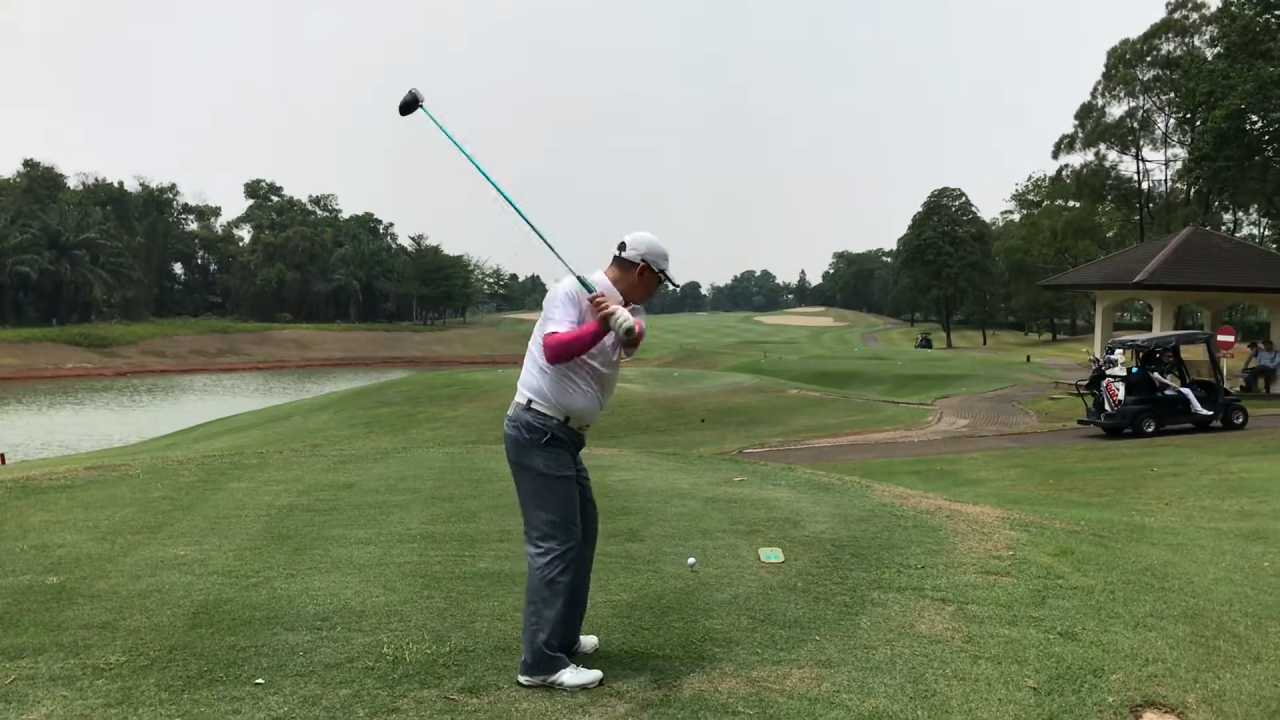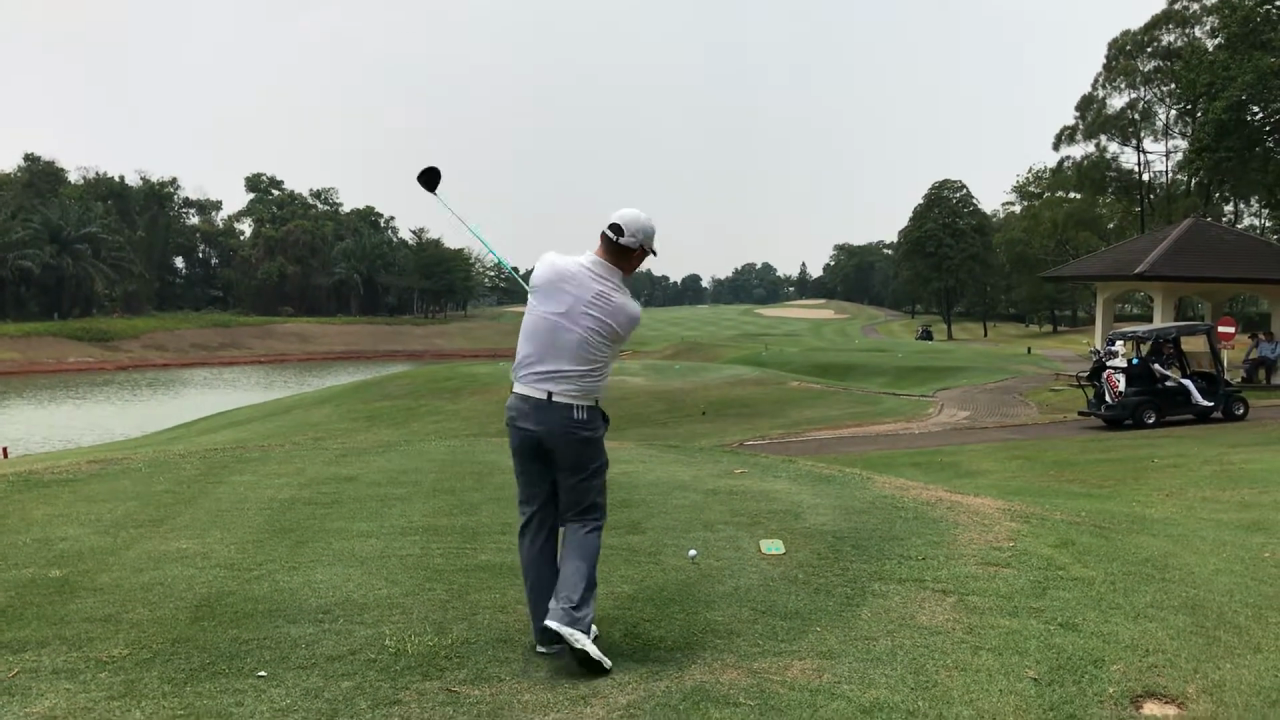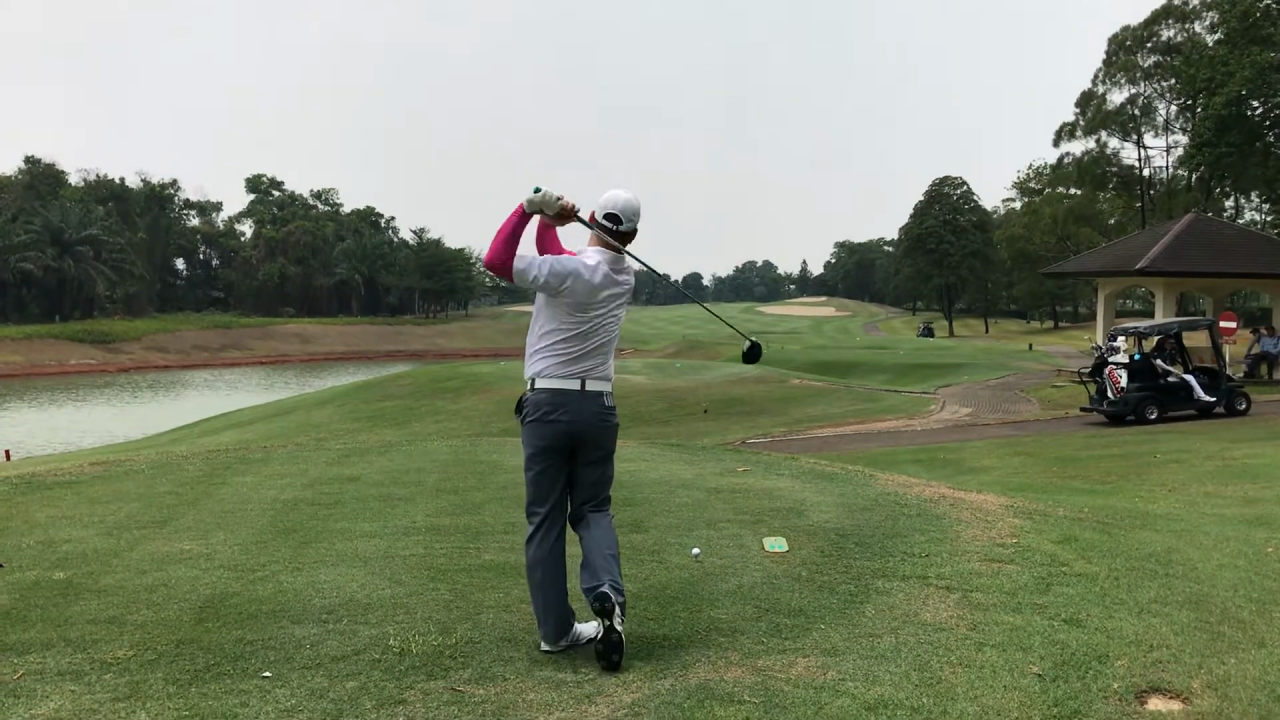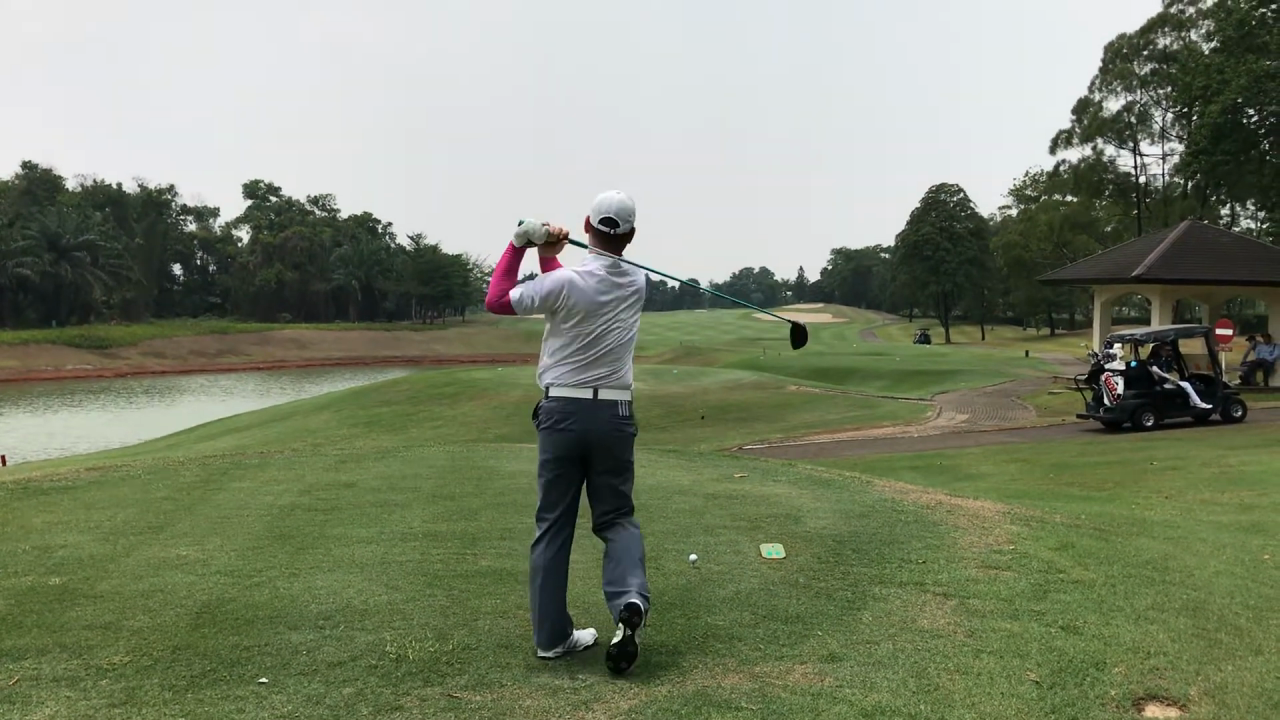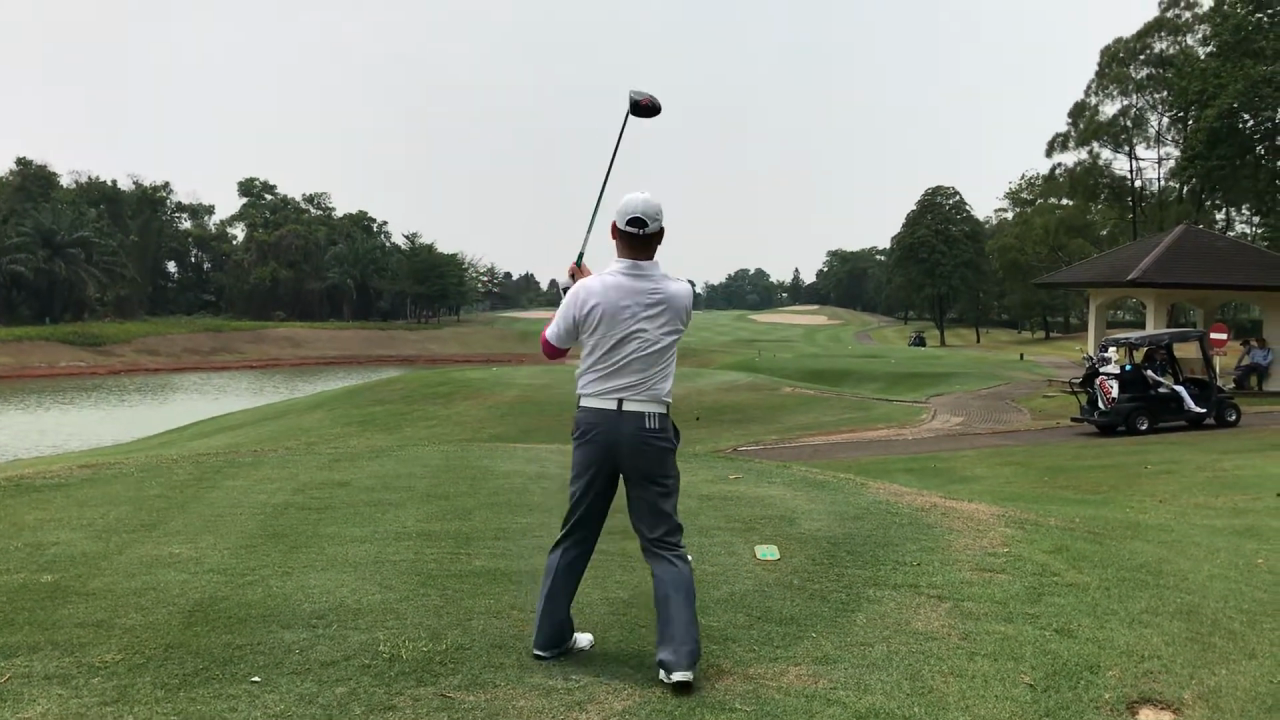
dt=0.4s
person 1, frame 1
left shoulder: (629, 309)
right shoulder: (572, 292)
left elbow: (632, 337)
right elbow: (554, 352)
left wrist: (619, 318)
right wrist: (600, 326)
left hip: (561, 435)
right hip: (539, 431)
left knee: (579, 534)
right knee: (555, 542)
left ankle: (561, 637)
right ankle: (542, 662)
person 1, frame 2
left shoulder: (549, 267)
right shoulder: (627, 311)
left hip: (523, 410)
right hip: (575, 419)
left knee: (536, 520)
right knee: (583, 520)
left ankle: (548, 626)
right ankle: (569, 616)
person 1, frame 3
left shoulder: (571, 271)
right shoulder: (626, 277)
left elbow: (496, 262)
left wrist: (530, 210)
right wrist: (546, 220)
left hip: (546, 406)
right hip: (597, 408)
left knee: (544, 520)
right knee: (593, 510)
left ankle: (556, 629)
right ankle: (607, 595)
person 1, frame 4
left shoulder: (569, 283)
right shoulder: (637, 281)
left elbow: (496, 300)
left wrist: (522, 241)
right wrist: (548, 250)
left hip: (562, 413)
right hip: (614, 415)
left knee: (553, 526)
right knee: (616, 518)
left ankle: (551, 635)
right ankle: (629, 601)
person 1, frame 5
left shoulder: (588, 293)
right shoulder: (681, 295)
left elbow: (551, 349)
left hip: (594, 424)
right hip: (650, 428)
left knee: (575, 535)
right knee: (664, 544)
left ankle: (550, 635)
right ankle: (678, 658)
